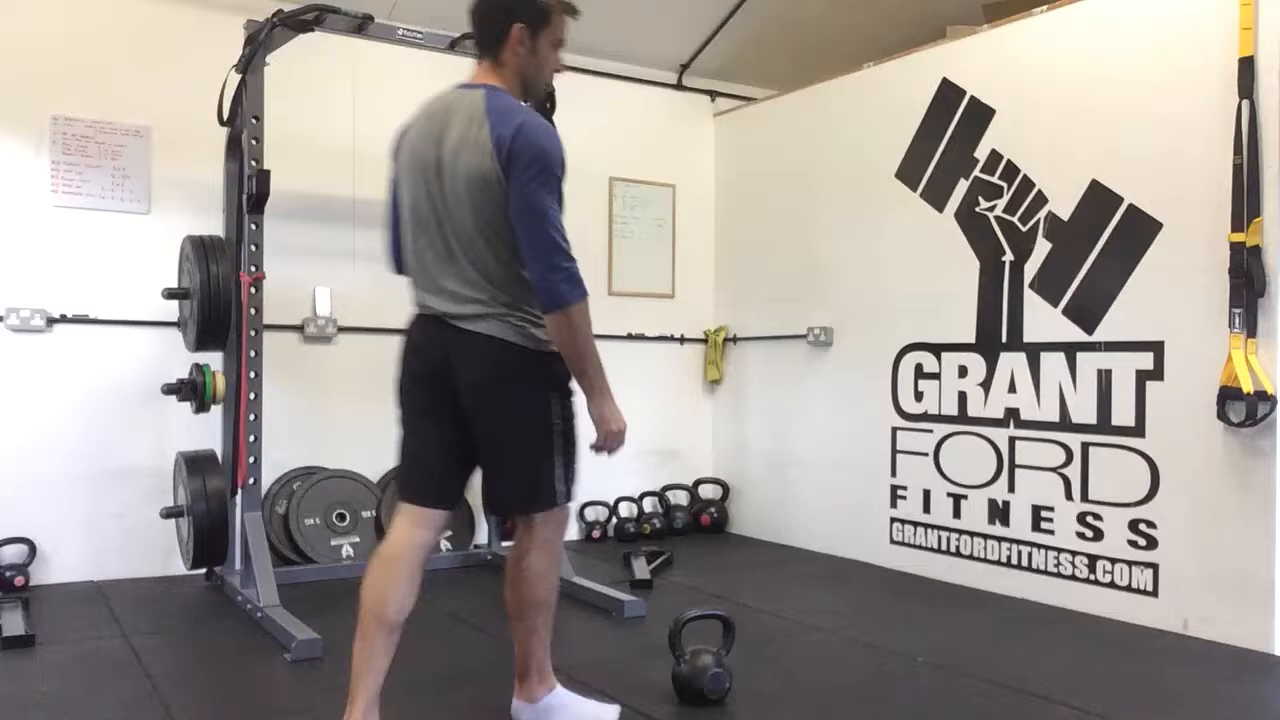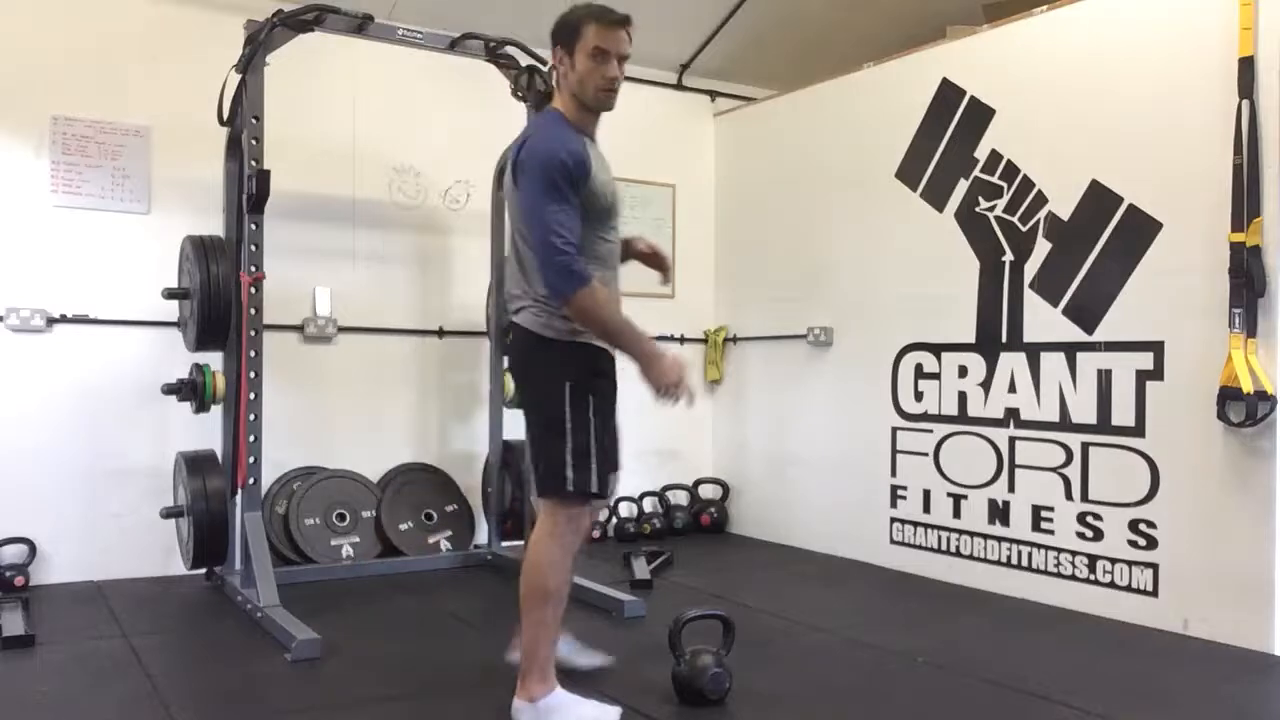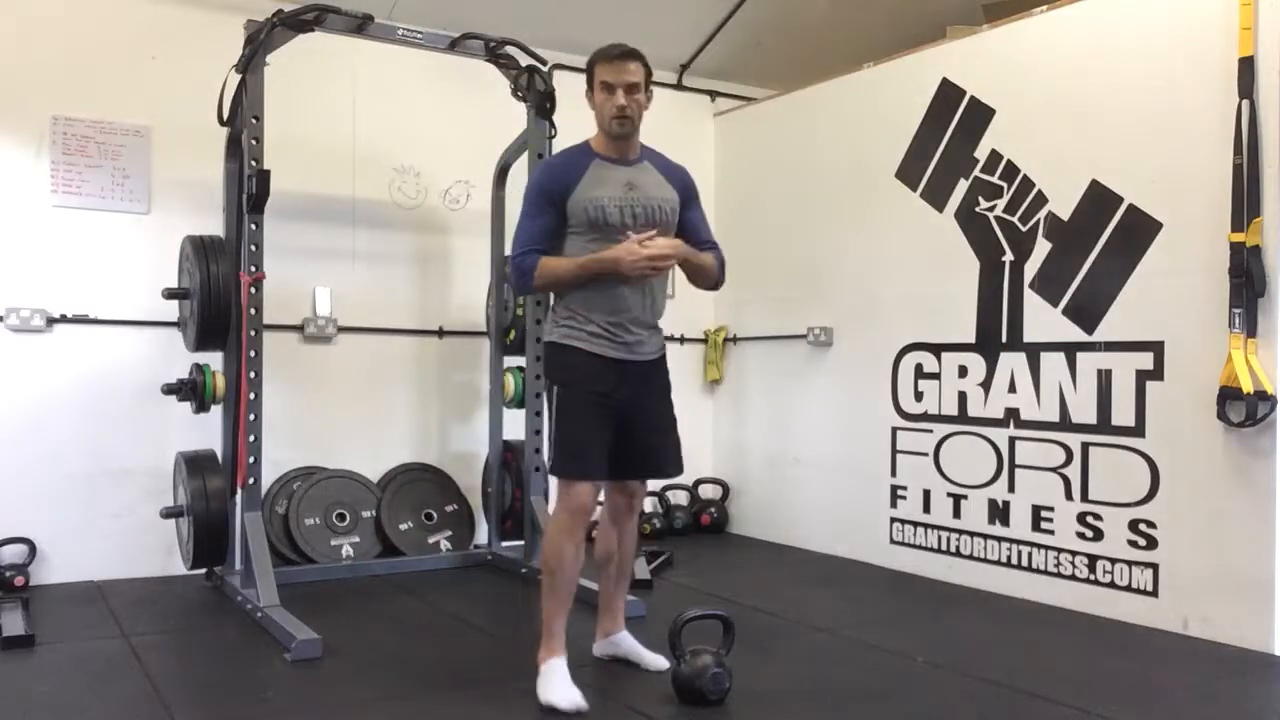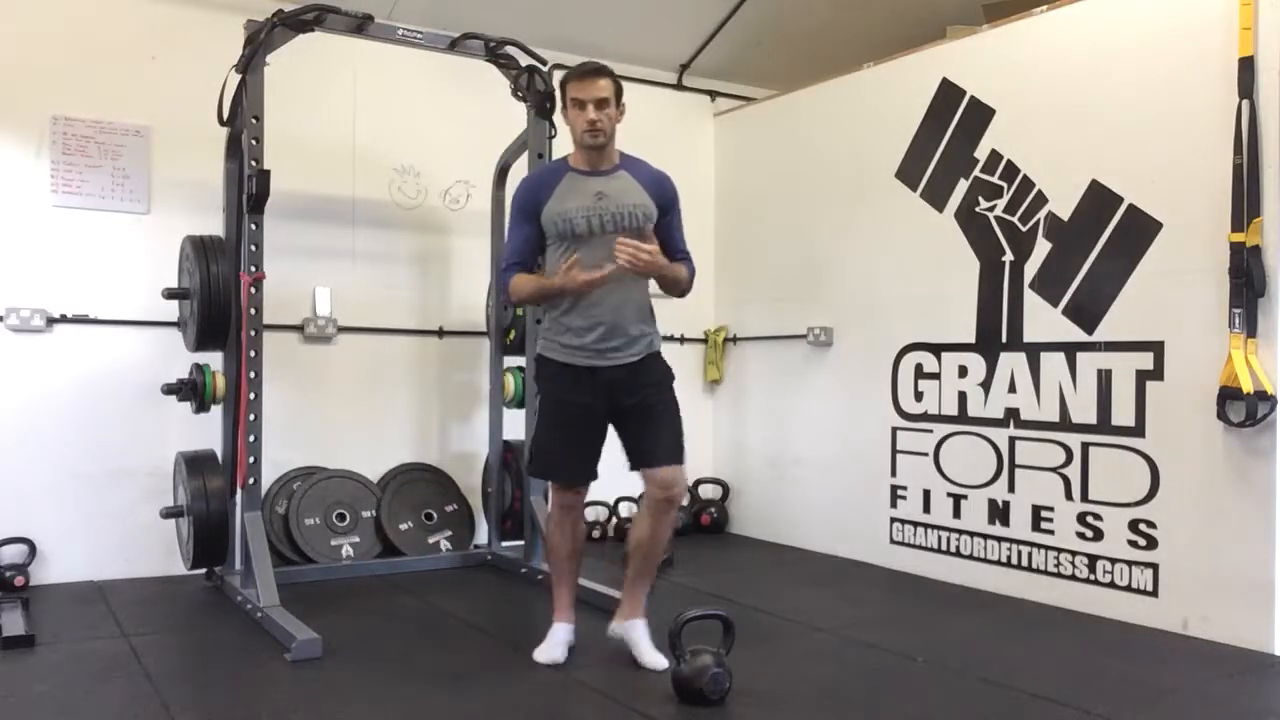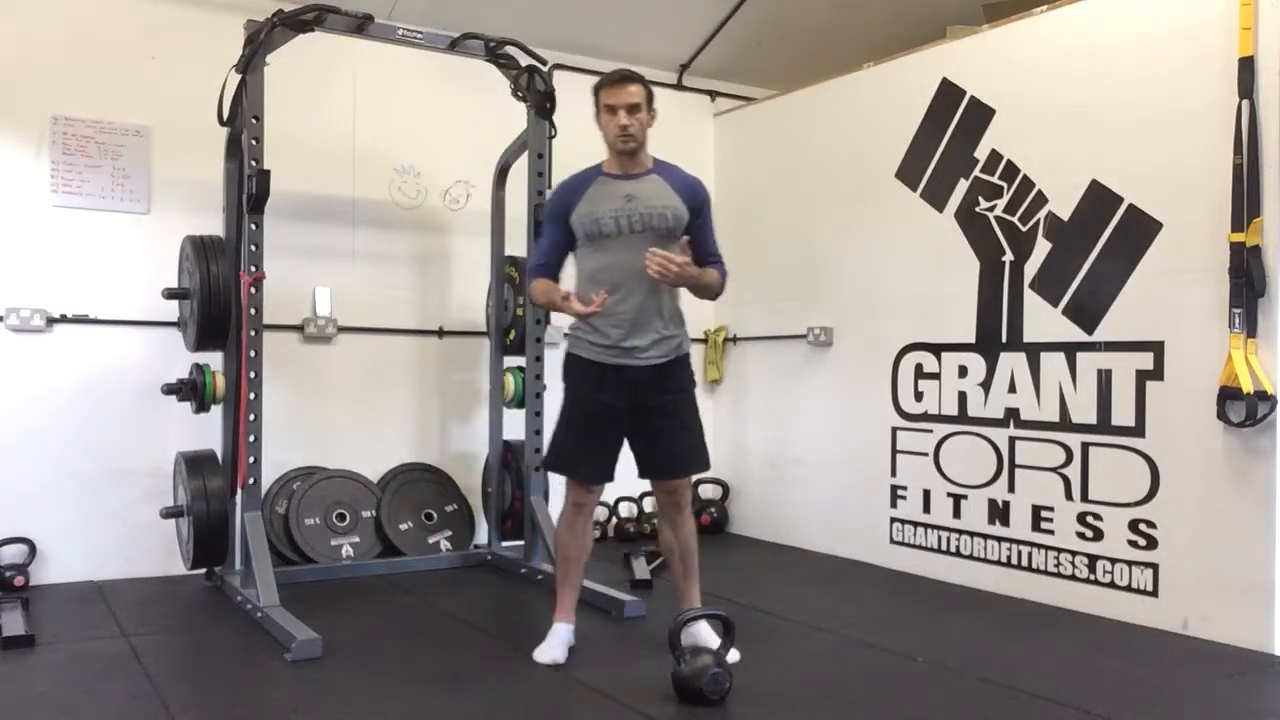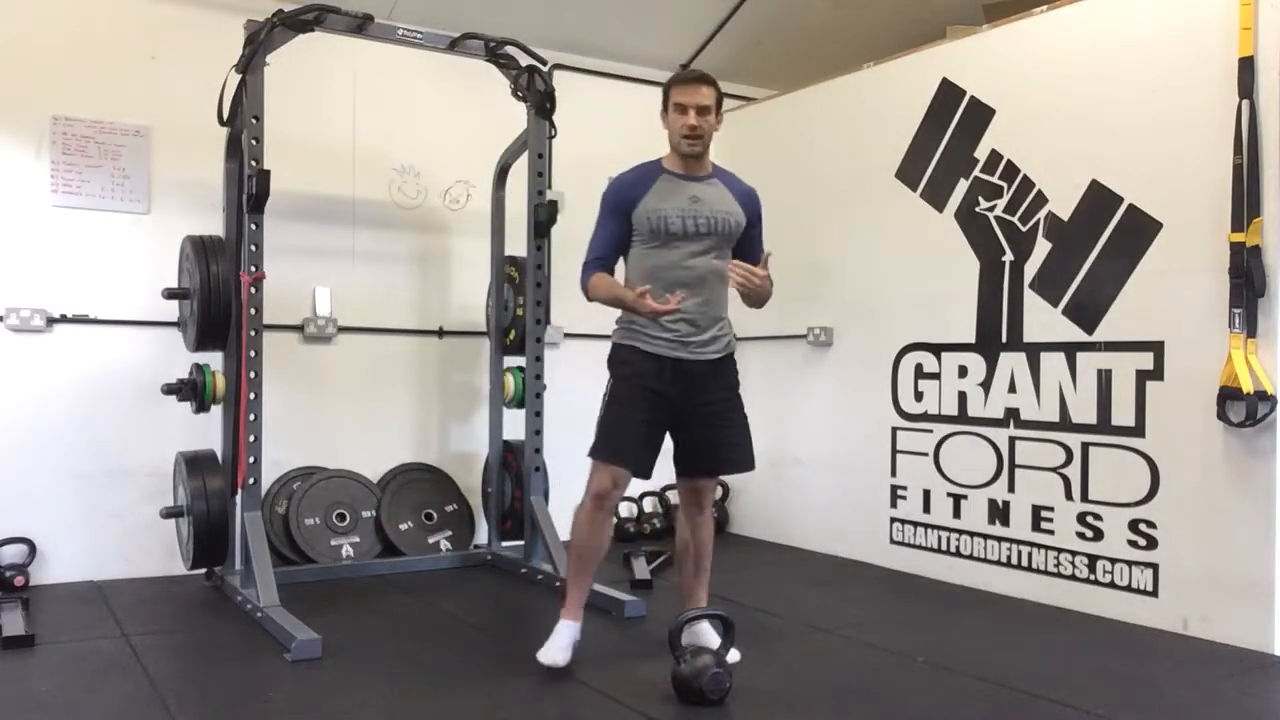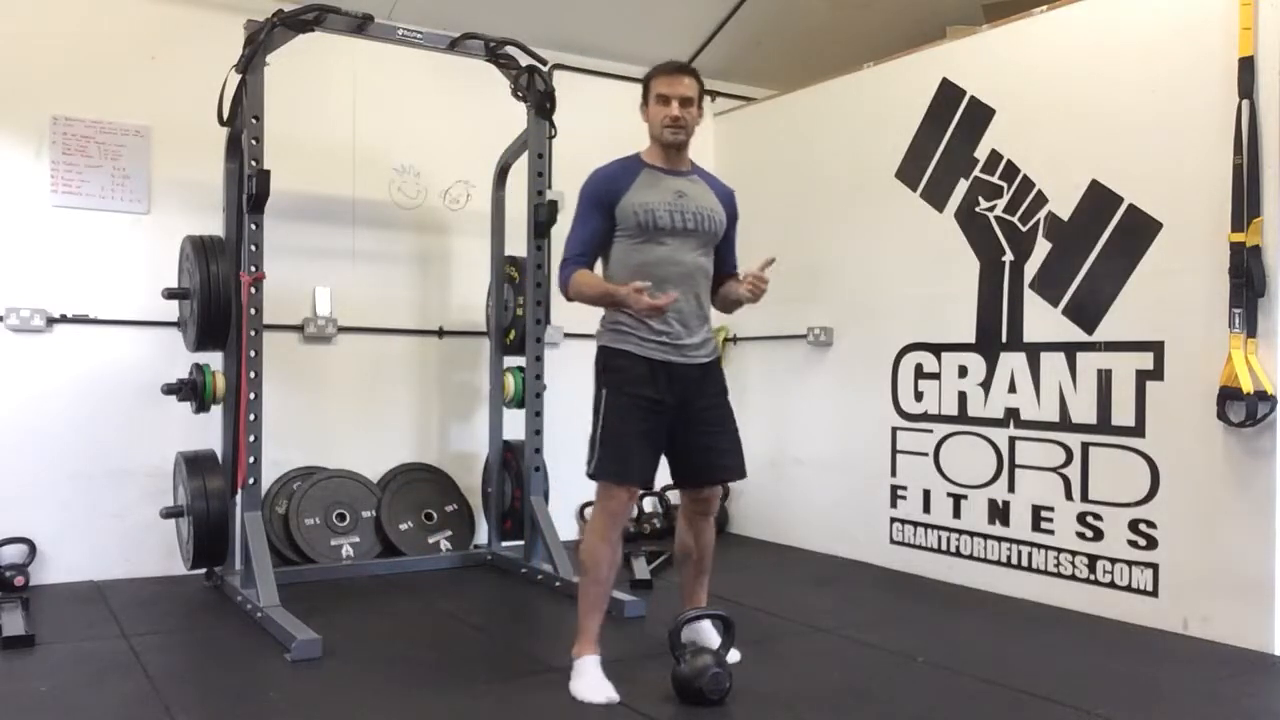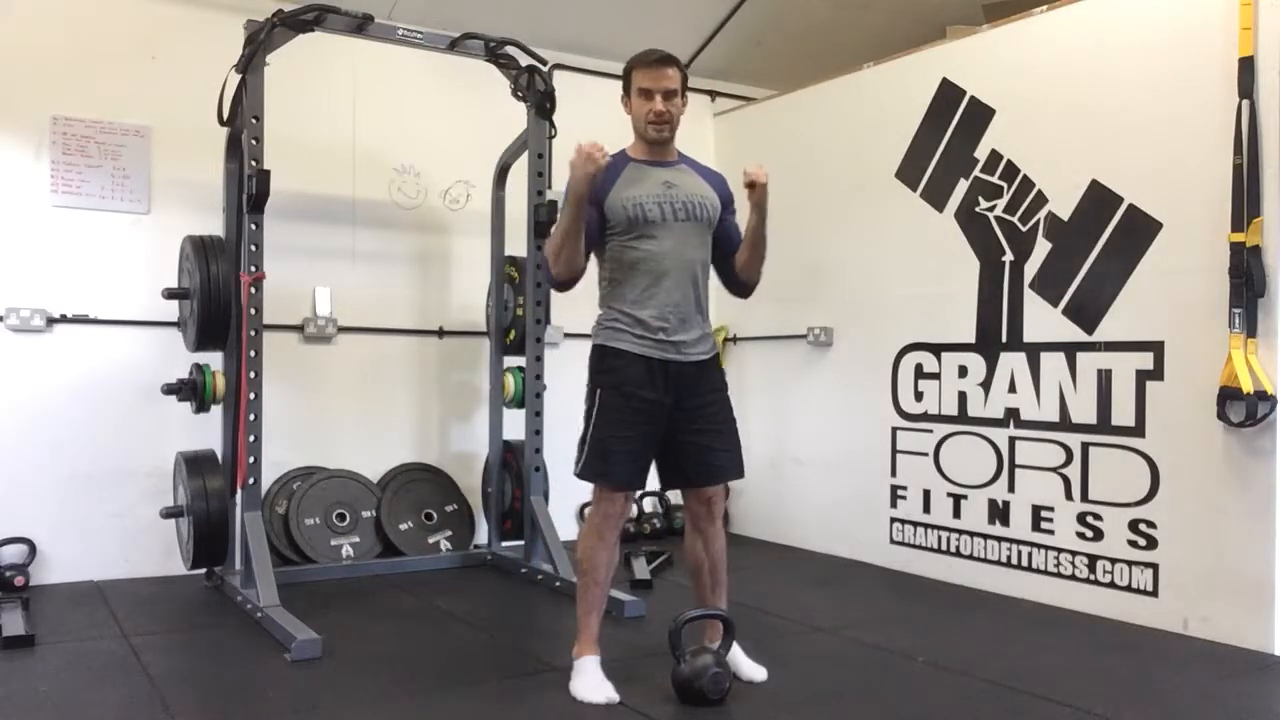
dt=0.4s
person 1, frame 1
left shoulder: (416, 127)
right shoulder: (526, 133)
right elbow: (552, 281)
right wrist: (599, 394)
left hip: (431, 343)
right hip: (509, 356)
left knee: (416, 522)
right knee: (539, 523)
person 1, frame 2
left shoulder: (572, 146)
right shoulder: (550, 144)
right elbow: (560, 274)
left wrist: (632, 250)
right wrist: (648, 354)
left hip: (572, 350)
right hip: (561, 350)
left knee: (580, 502)
right knee: (567, 510)
left ankle: (536, 635)
person 1, frame 3
left shoulder: (673, 178)
right shoulder: (557, 173)
left elbow: (714, 272)
right elbow: (525, 271)
left wrist: (680, 251)
right wrist: (606, 259)
left hip: (645, 360)
right hip: (579, 355)
left knee: (627, 497)
right knee: (576, 499)
left ankle: (612, 629)
right ankle: (552, 654)
person 1, frame 4
left shoulder: (655, 185)
right shoulder: (537, 189)
left elbow: (683, 276)
right elbow: (512, 280)
left wrist: (659, 266)
right wrist: (556, 284)
left hip: (640, 360)
right hip: (567, 366)
left knee: (668, 488)
right knee: (567, 498)
left ankle: (630, 616)
right ankle: (563, 621)
person 1, frame 5
left shoulder: (686, 190)
right shoulder: (571, 195)
left elbow: (715, 283)
right elbow: (539, 277)
left wrist: (687, 273)
right wrist: (561, 299)
left hip: (664, 365)
right hip: (594, 365)
left knee: (675, 495)
right knee: (580, 496)
left ankle: (694, 620)
right ankle: (563, 623)
person 1, frame 6
left shoulder: (742, 198)
right shoulder: (629, 188)
left elbow: (755, 291)
right elbow: (592, 275)
left wrist: (759, 286)
right wrist: (630, 298)
left hip: (712, 364)
right hip: (641, 357)
left knee: (698, 494)
right knee: (605, 486)
left ankle: (697, 620)
right ankle: (569, 620)
person 1, frame 7
left shoulder: (719, 197)
right shoulder: (610, 183)
right elbow: (572, 277)
left wrist: (745, 291)
right wrist: (620, 297)
left hip: (699, 364)
right hip: (630, 362)
left knee: (704, 499)
right knee: (615, 502)
left ankle: (695, 621)
right ankle: (586, 653)
person 1, frame 8
left shoulder: (711, 184)
right shoulder: (604, 177)
left elbow: (741, 283)
right elbow: (560, 276)
left wrist: (758, 213)
right wrist: (578, 193)
left hip: (699, 364)
right hip: (626, 361)
left knee: (708, 505)
right knee: (611, 505)
left ankle: (715, 641)
right ankle: (586, 654)
